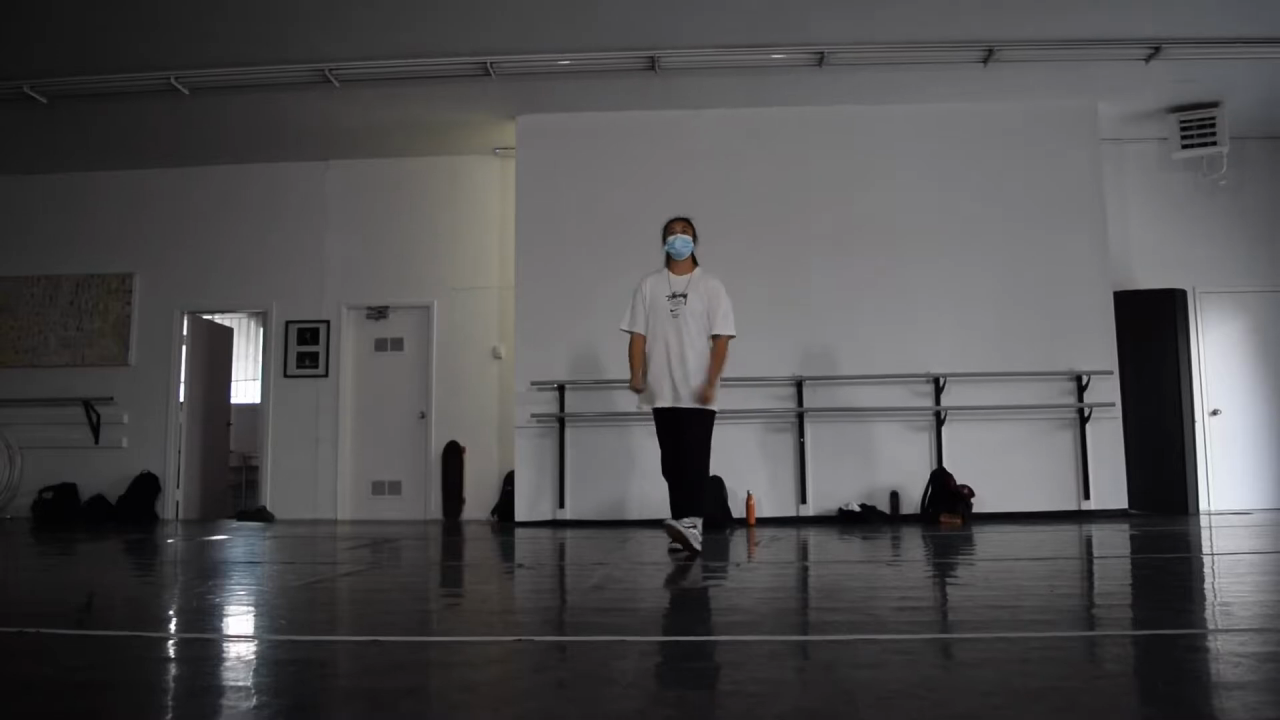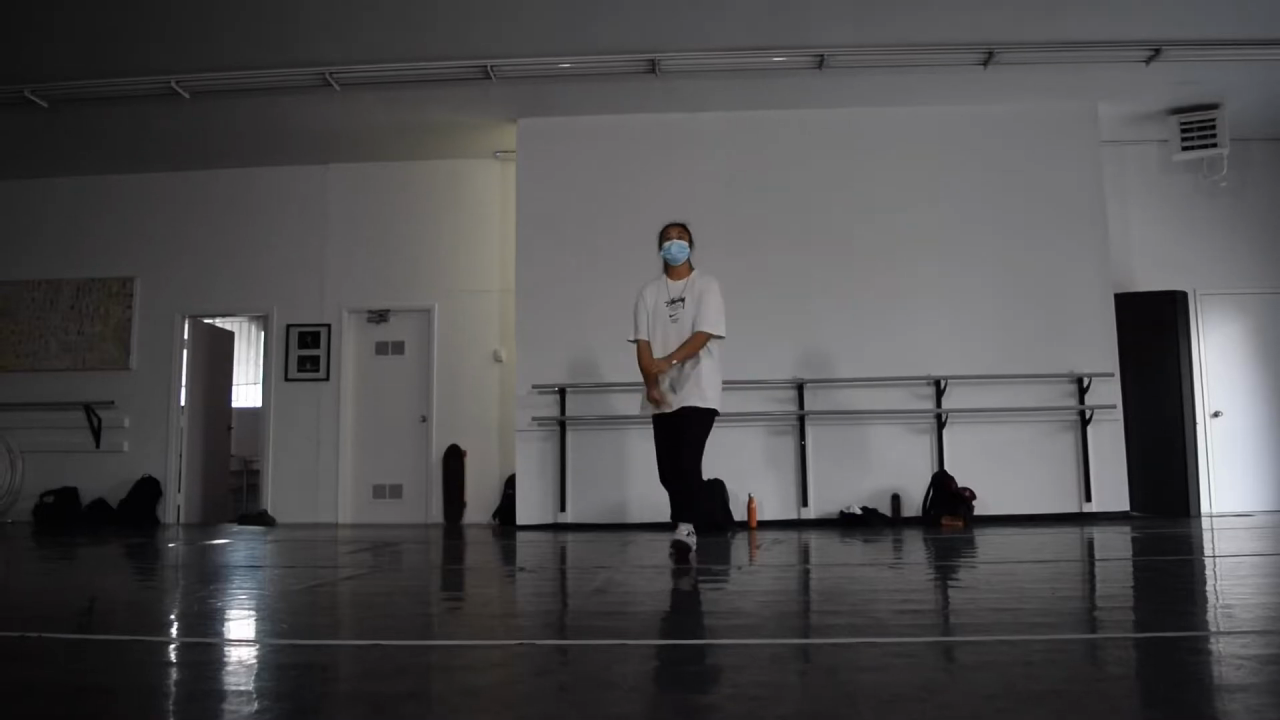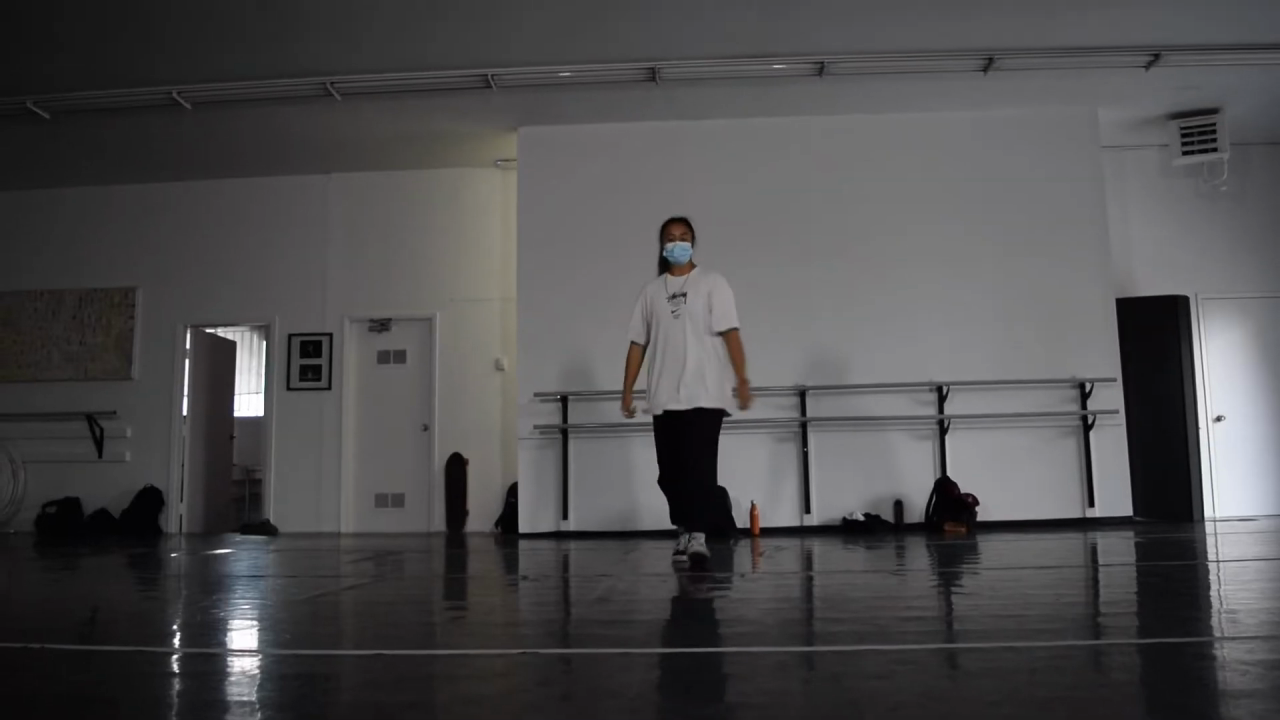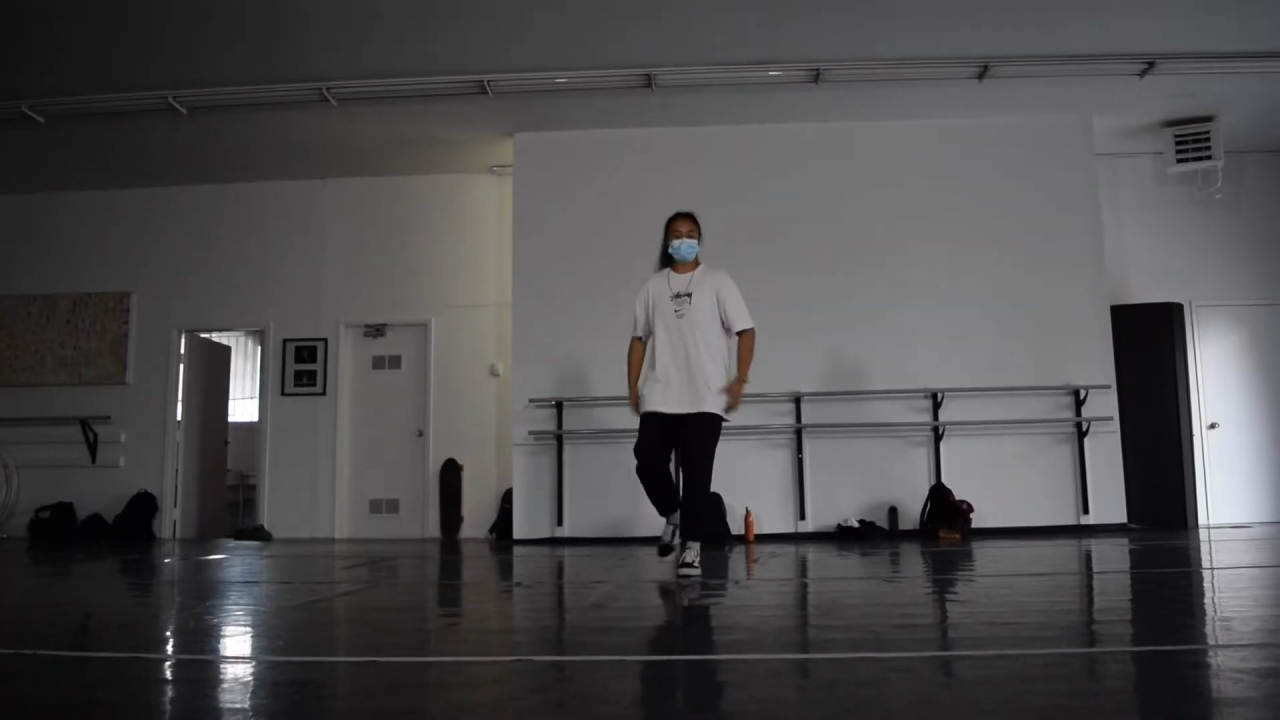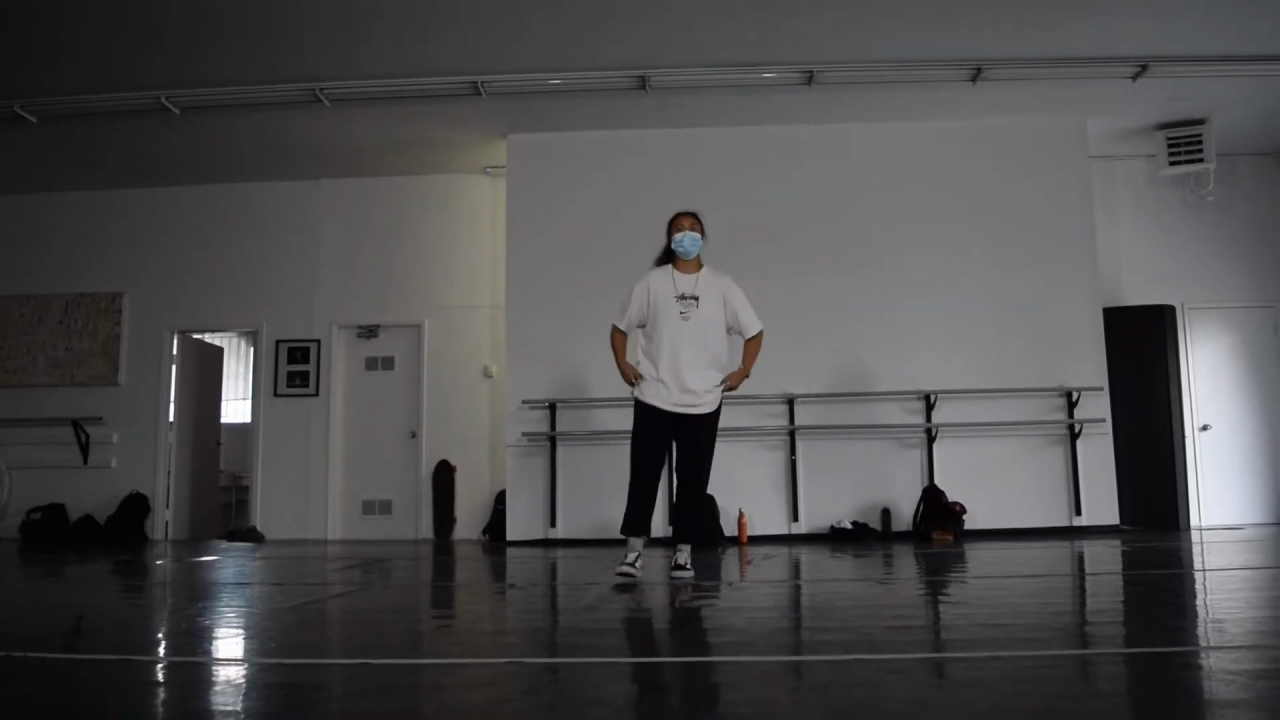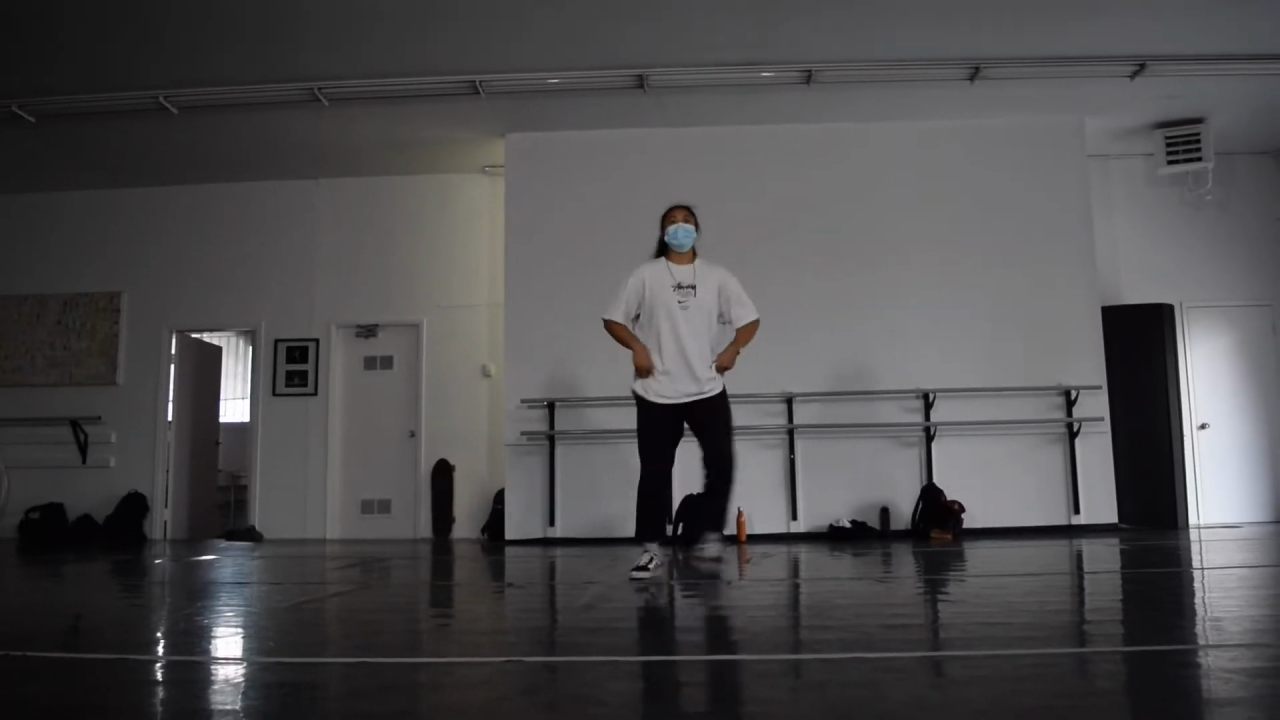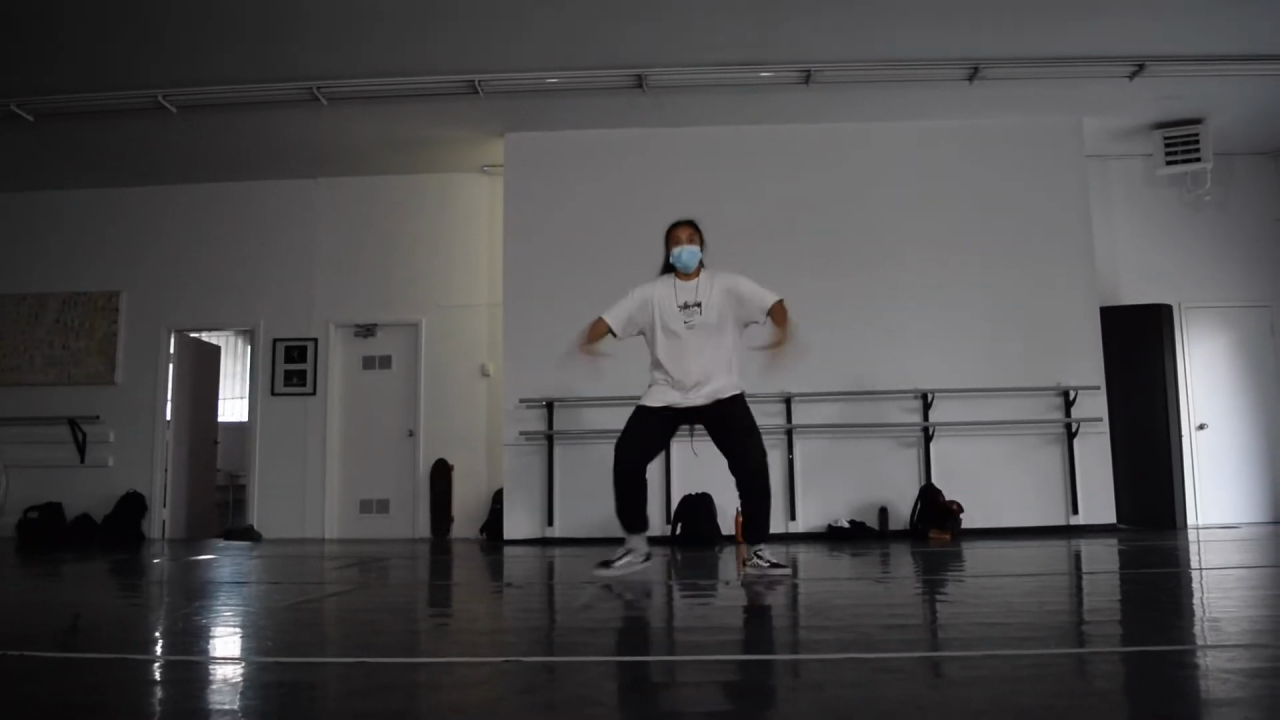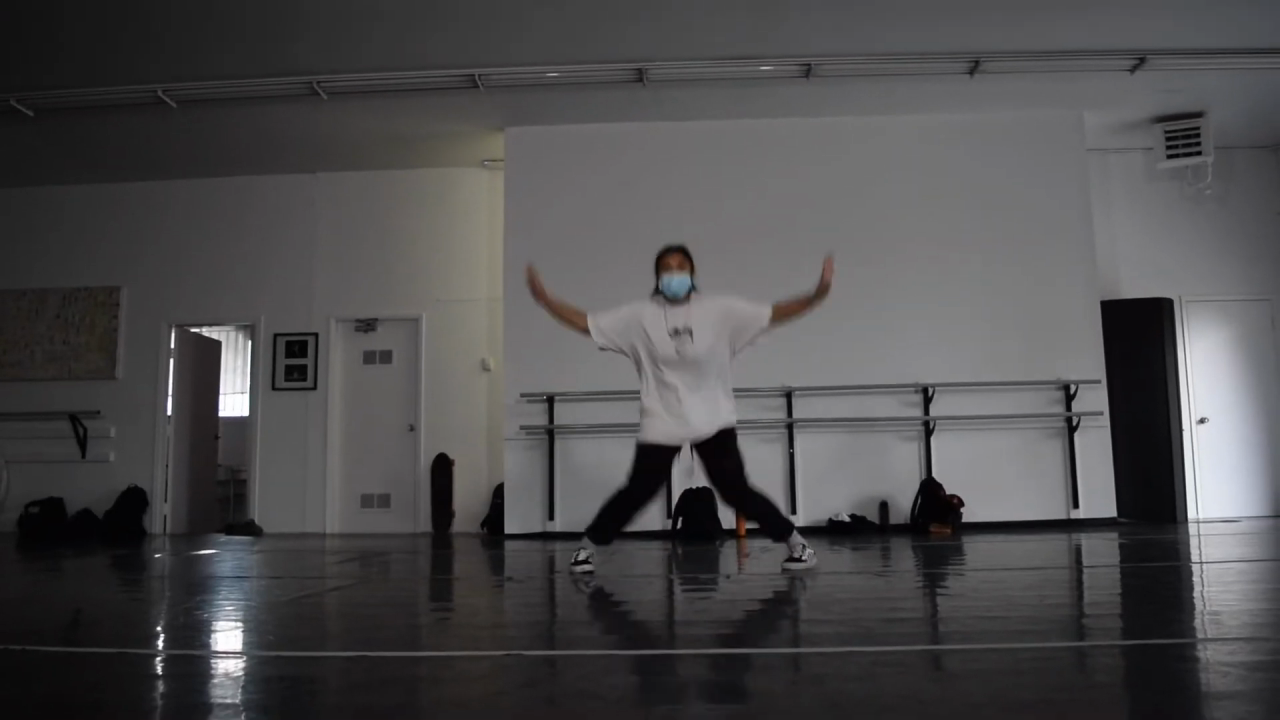
dt=0.3s
person 1, frame 1
left shoulder: (710, 285)
right shoulder: (648, 286)
left elbow: (720, 337)
right elbow: (638, 335)
left wrist: (711, 381)
right wrist: (637, 375)
left hip: (696, 390)
right hip: (662, 391)
left knee: (695, 457)
right knee: (671, 461)
left ankle: (692, 523)
right ankle: (683, 523)
person 1, frame 2
left shoulder: (706, 286)
right shoulder: (649, 292)
left elbow: (703, 335)
right elbow: (643, 345)
left wrist: (668, 362)
right wrist: (651, 385)
left hip: (699, 392)
right hip: (663, 396)
left knee: (687, 461)
right knee: (669, 466)
left ankle: (683, 528)
right ankle: (684, 528)
person 1, frame 3
left shoulder: (712, 283)
right shoulder: (651, 291)
left elbow: (730, 334)
right elbow: (638, 344)
left wrist: (742, 380)
right wrist: (628, 390)
left hip: (705, 397)
right hip: (665, 396)
left knee: (700, 464)
right knee: (670, 471)
left ankle: (698, 536)
right ankle: (685, 532)
person 1, frame 4
left shoulder: (717, 281)
right shoulder: (653, 286)
left elbow: (745, 331)
right elbow: (639, 338)
left wrist: (740, 378)
right wrist: (633, 385)
left hip: (706, 398)
right hip: (660, 397)
left knee: (696, 472)
right knee: (649, 463)
left ankle: (692, 547)
right ankle: (673, 515)
person 1, frame 5
left shoulder: (721, 285)
right shoulder: (652, 283)
left elbow: (754, 332)
right elbow: (621, 327)
left wrist: (743, 370)
right wrist: (622, 363)
left hip: (703, 399)
right hip: (654, 396)
left knee: (693, 476)
right knee: (644, 469)
left ankle: (683, 550)
right ankle: (634, 547)
person 1, frame 6
left shoulder: (717, 276)
right shoulder: (644, 275)
left elbow: (749, 319)
right elbow: (614, 320)
left wrist: (731, 349)
right wrist: (638, 346)
left hip: (706, 387)
right hip: (655, 388)
left knee: (721, 460)
right knee: (655, 469)
left ankle: (712, 535)
right ankle: (650, 549)
person 1, frame 7
left shoulder: (726, 285)
right shoulder: (651, 293)
left elbow: (772, 304)
right elbow: (608, 322)
left wrist: (783, 329)
right wrist: (588, 341)
left hip: (719, 391)
right hip: (665, 394)
left knee: (752, 463)
right knee: (626, 458)
left ankle: (757, 550)
right ankle: (635, 546)
person 1, frame 8
left shoulder: (718, 310)
right shoulder: (639, 316)
left elbow: (774, 316)
right elbow: (587, 325)
left wrist: (818, 294)
right wrist: (545, 300)
left hip: (712, 419)
right hip: (662, 422)
left knee: (736, 491)
right knee: (638, 493)
left ankle: (793, 540)
right ankle: (590, 546)
